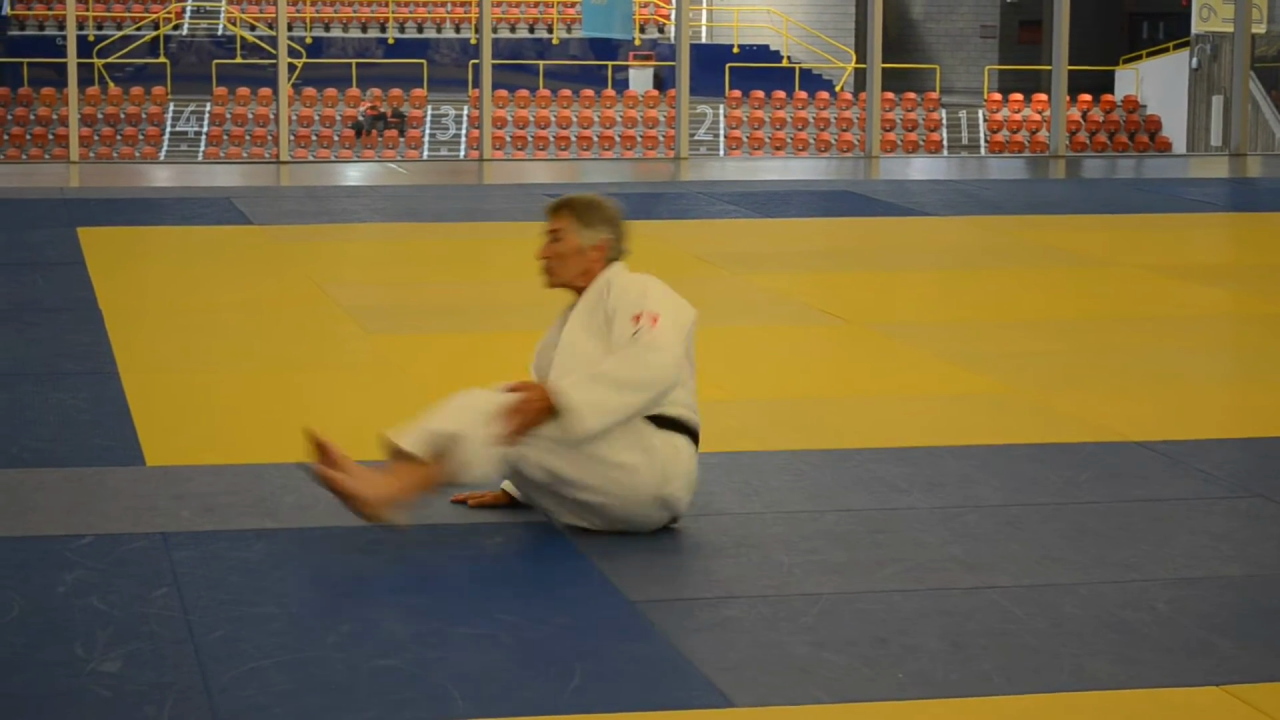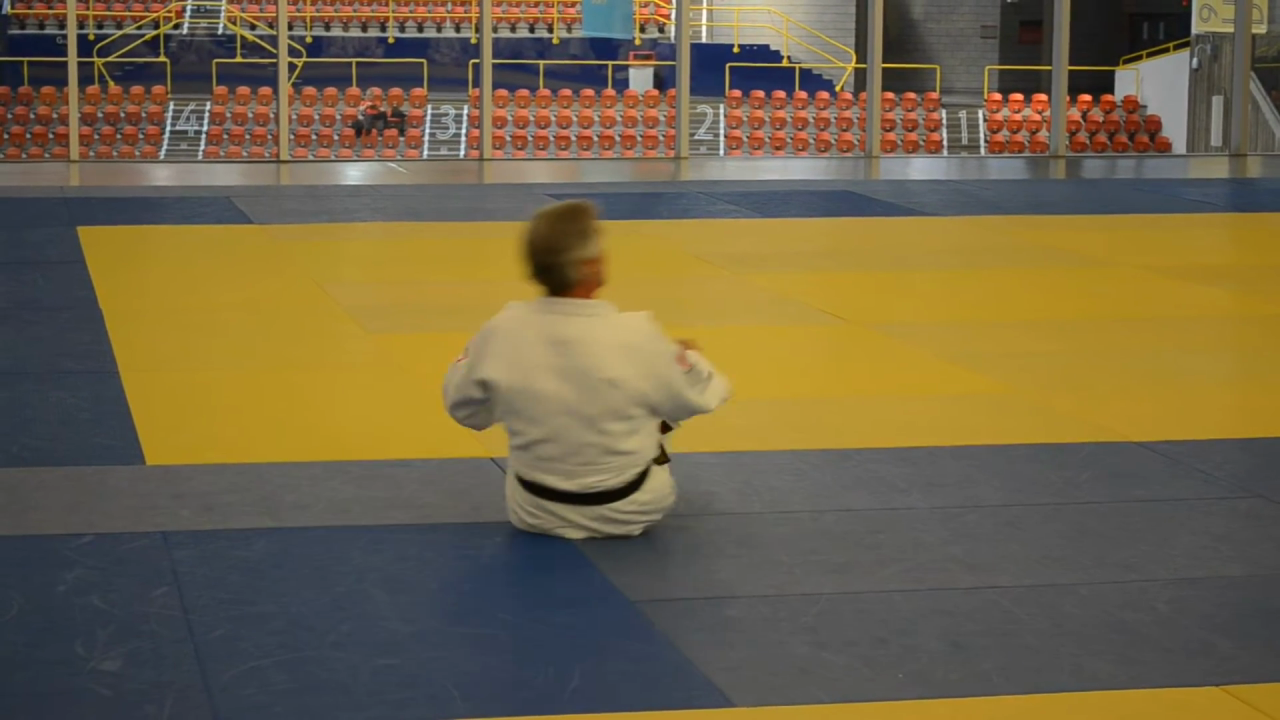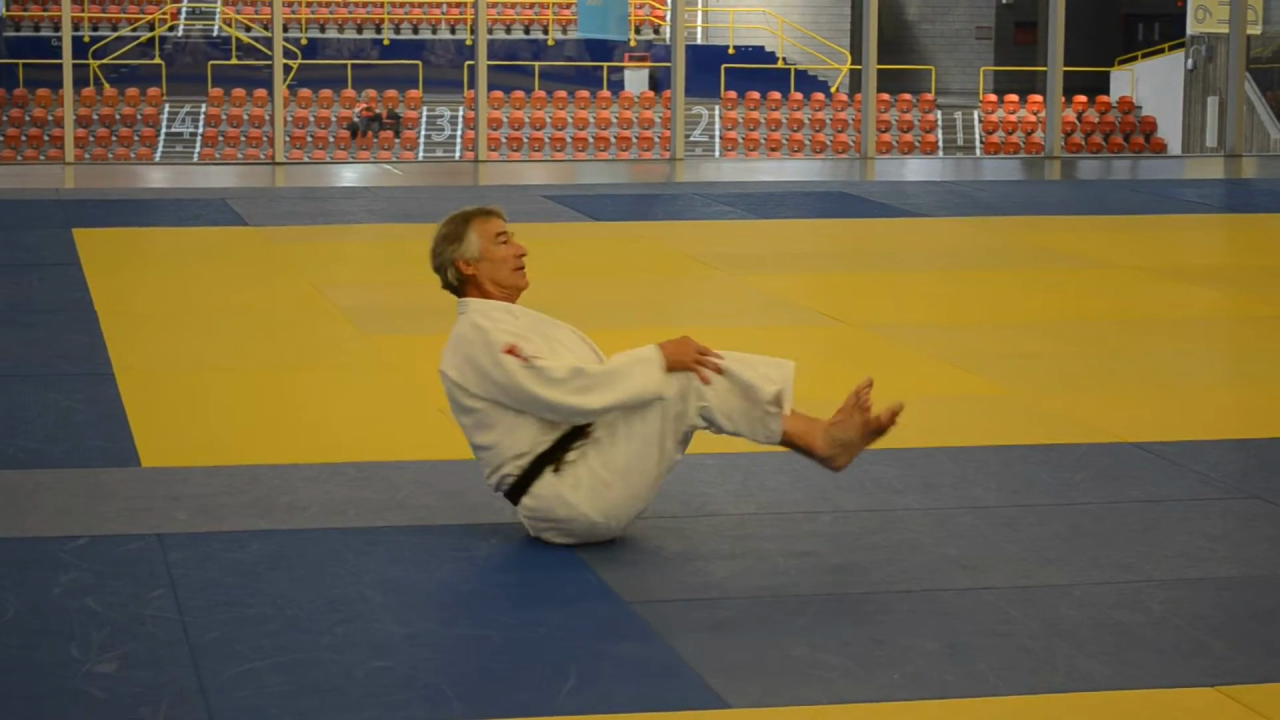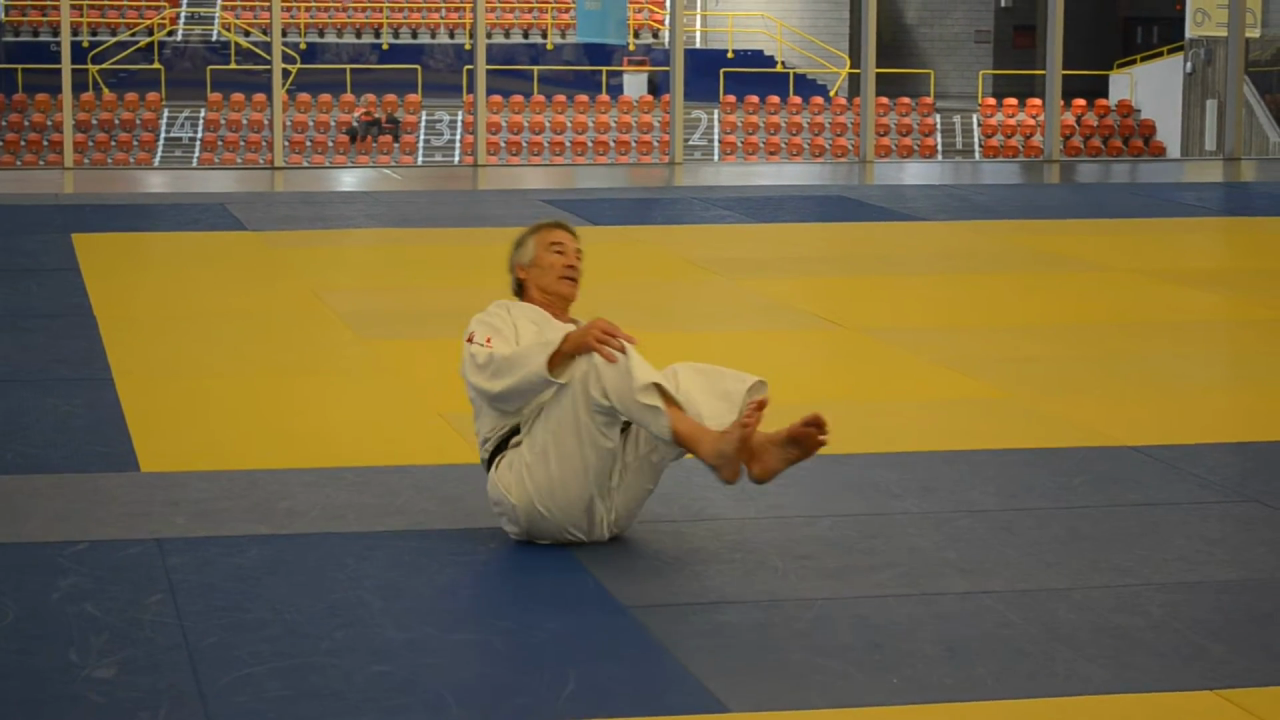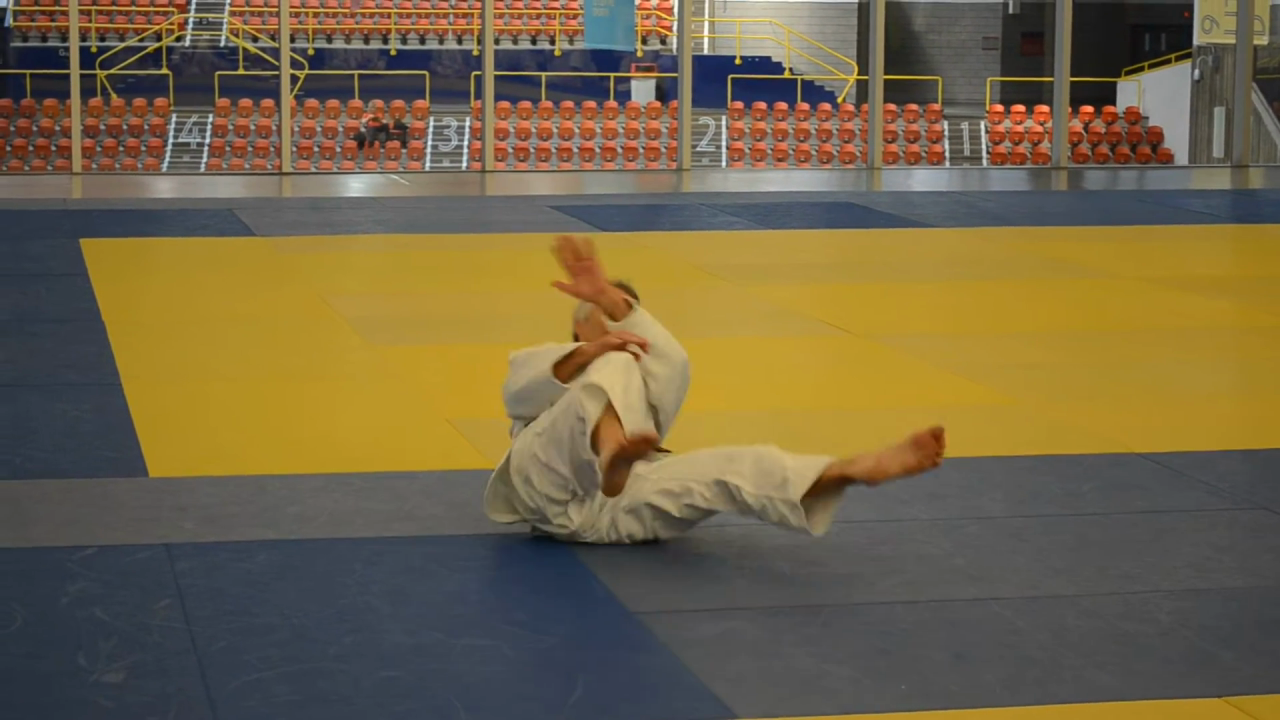
dt=0.4s
person 1, frame 1
left shoulder: (637, 293)
right shoulder: (567, 324)
left elbow: (642, 370)
left wrist: (558, 399)
right wrist: (517, 486)
left hip: (644, 472)
left ankle: (387, 490)
person 1, frame 2
left shoulder: (503, 332)
right shoulder: (634, 338)
left elbow: (463, 403)
right elbow: (697, 397)
right wrist: (685, 357)
right hip: (629, 509)
person 1, frame 3
left shoulder: (516, 325)
right shoulder: (483, 332)
left elbow: (595, 391)
right elbow: (572, 393)
right wrist: (658, 358)
left hip: (581, 494)
right hip: (572, 496)
left knee: (697, 372)
right knee: (688, 379)
left ankle: (820, 436)
right ankle: (823, 443)
person 1, frame 4
left shoulder: (600, 339)
right shoulder: (501, 319)
left elbow: (643, 412)
right elbow: (496, 379)
right wrist: (570, 346)
right hip: (540, 492)
left knee: (683, 382)
right knee: (608, 359)
left ankle: (756, 451)
right ankle: (710, 447)
person 1, frame 5
left shoulder: (643, 419)
left elbow: (671, 366)
right elbow: (521, 386)
left wrist: (610, 301)
right wrist: (597, 350)
left hip: (609, 508)
right hip: (548, 484)
left knee: (739, 468)
right knee: (614, 371)
left ankle: (859, 469)
right ankle: (613, 452)
